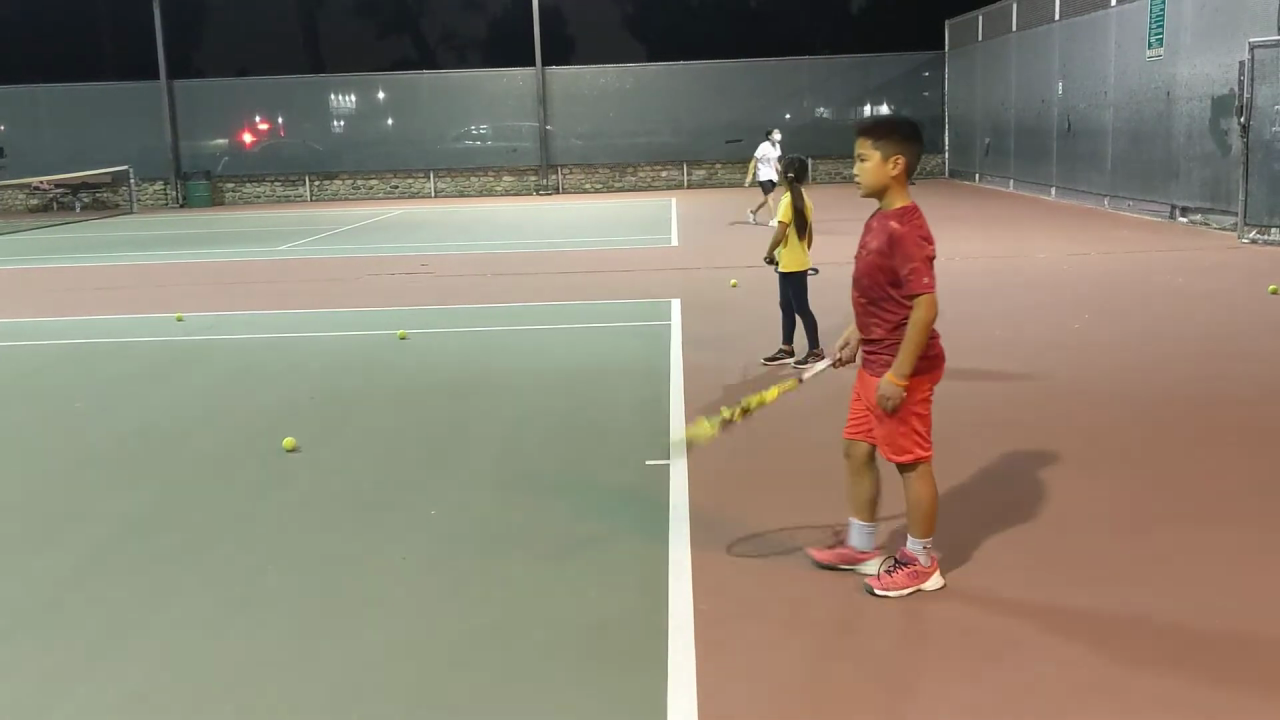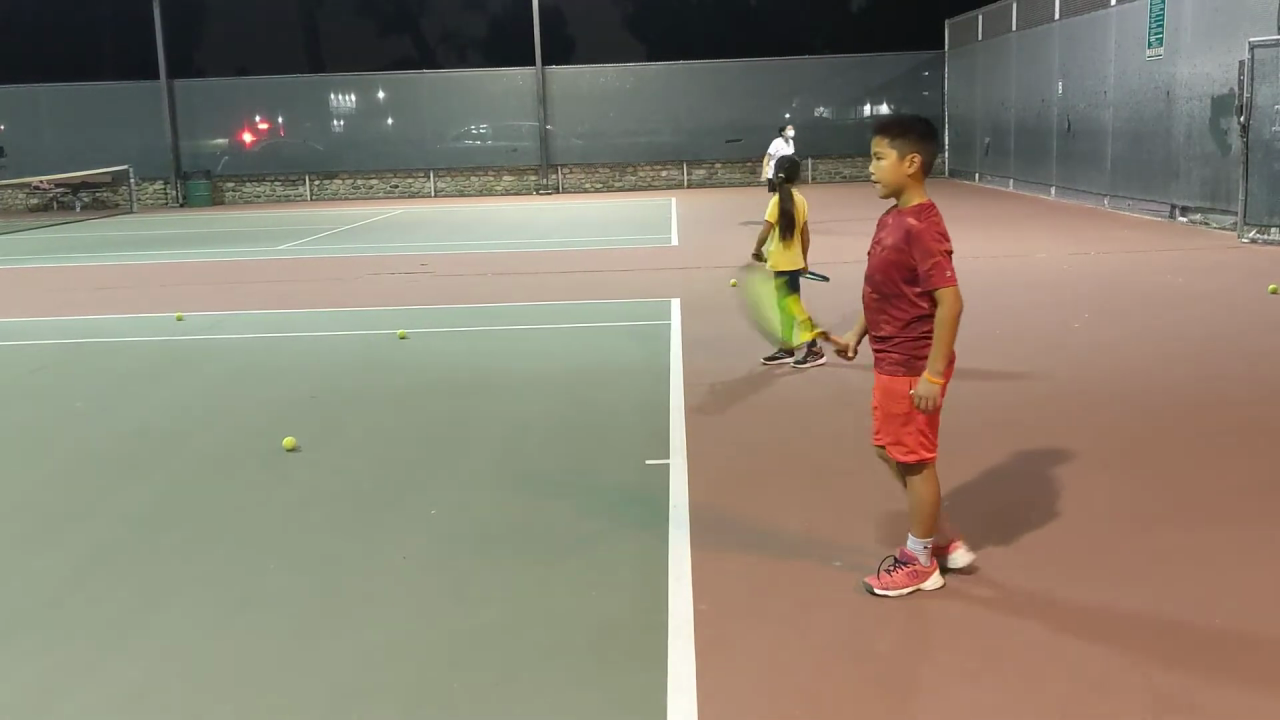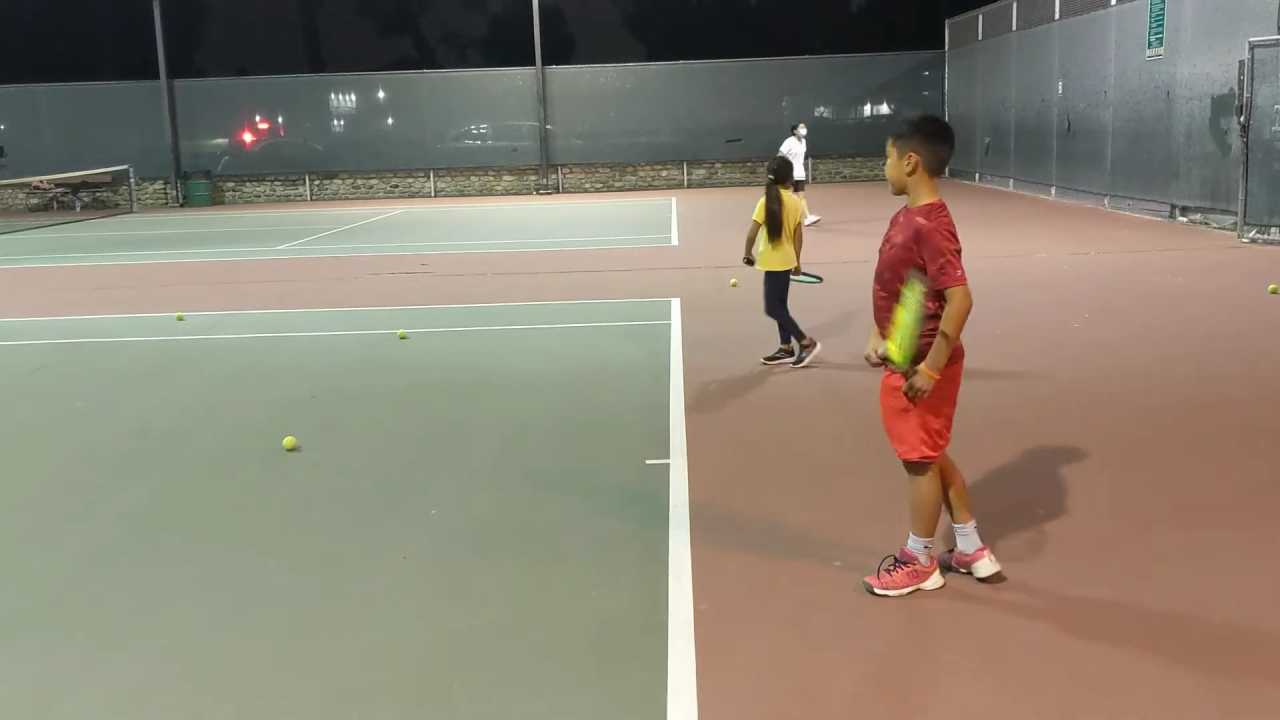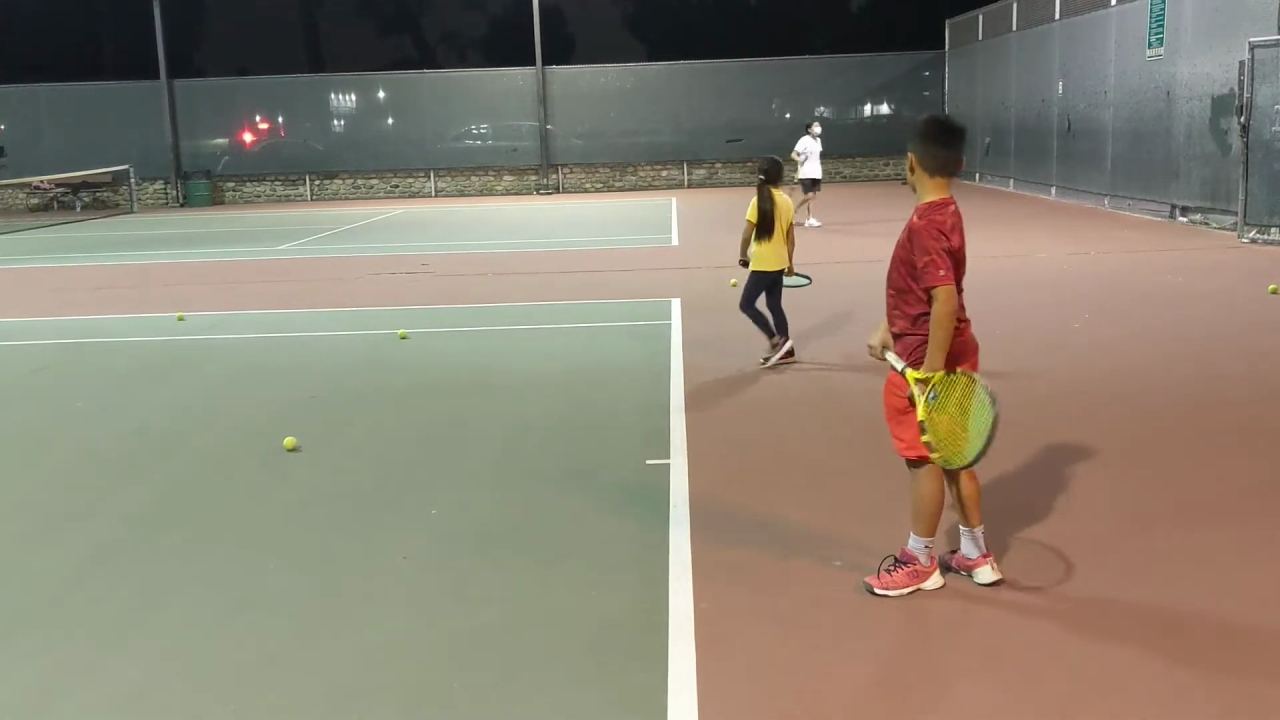
dt=0.2s
person 1, frame 1
left shoulder: (904, 231)
right shoulder: (879, 222)
left elbow: (925, 308)
left wrist: (898, 374)
right wrist: (851, 342)
left hip: (902, 369)
right hip: (877, 364)
left knee: (910, 461)
right knee: (858, 449)
left ankle: (920, 562)
right ankle: (861, 545)
person 1, frame 2
left shoulder: (921, 228)
right shoulder: (892, 219)
left elbow: (950, 301)
left wrist: (934, 373)
right wrist: (854, 333)
left hip: (914, 366)
right hip: (894, 363)
left knee: (912, 461)
right knee: (903, 457)
left ankle: (920, 563)
right ankle: (943, 543)
person 1, frame 3
left shoulder: (927, 227)
right shoulder: (905, 218)
left elbow: (960, 300)
left wrist: (930, 367)
right wrist: (877, 336)
left hip: (923, 366)
right hip: (908, 358)
left knee: (921, 461)
right knee: (933, 456)
left ankle: (920, 562)
right ankle: (972, 549)
person 1, frame 4
left shoulder: (925, 226)
right shoulder: (946, 214)
left elbow: (944, 301)
left wrist: (930, 369)
right wrist: (886, 329)
left hip: (932, 359)
right hip: (955, 353)
left knee: (924, 458)
left ankle: (920, 562)
right ankle: (976, 555)
person 2, frame 1
left shoulder: (788, 201)
right shoulder: (803, 200)
left elbow: (779, 234)
right elbow: (809, 234)
left wrist: (769, 253)
left hip: (793, 265)
right hip: (789, 264)
left knee: (801, 308)
right knee: (786, 306)
left ankle: (816, 353)
right ankle: (786, 350)
person 2, frame 2
left shoulder: (778, 201)
right shoulder: (800, 200)
left elbow: (765, 232)
right elbow: (805, 234)
left wrist: (757, 250)
right wrist: (804, 261)
left hip: (784, 263)
right hip: (793, 262)
left knee: (792, 307)
right knee: (786, 305)
left ankle: (815, 350)
right ankle: (786, 349)
person 2, frame 3
left shoulder: (767, 201)
right shoulder: (795, 201)
left elbow: (752, 234)
right elbow: (798, 235)
left wrist: (748, 254)
right wrist: (797, 261)
left hip: (772, 263)
right hip: (786, 262)
left knee: (772, 308)
right knee: (779, 305)
left ankle: (807, 343)
right ankle: (786, 348)
person 2, frame 4
left shoulder: (759, 201)
right shoulder: (787, 201)
left elbow: (747, 234)
right elbow: (790, 236)
left wrist: (743, 255)
right wrist: (789, 262)
left hip: (763, 263)
right hip: (778, 263)
left knee: (746, 304)
right knee: (774, 305)
left ankle: (777, 340)
right ankle: (785, 349)
